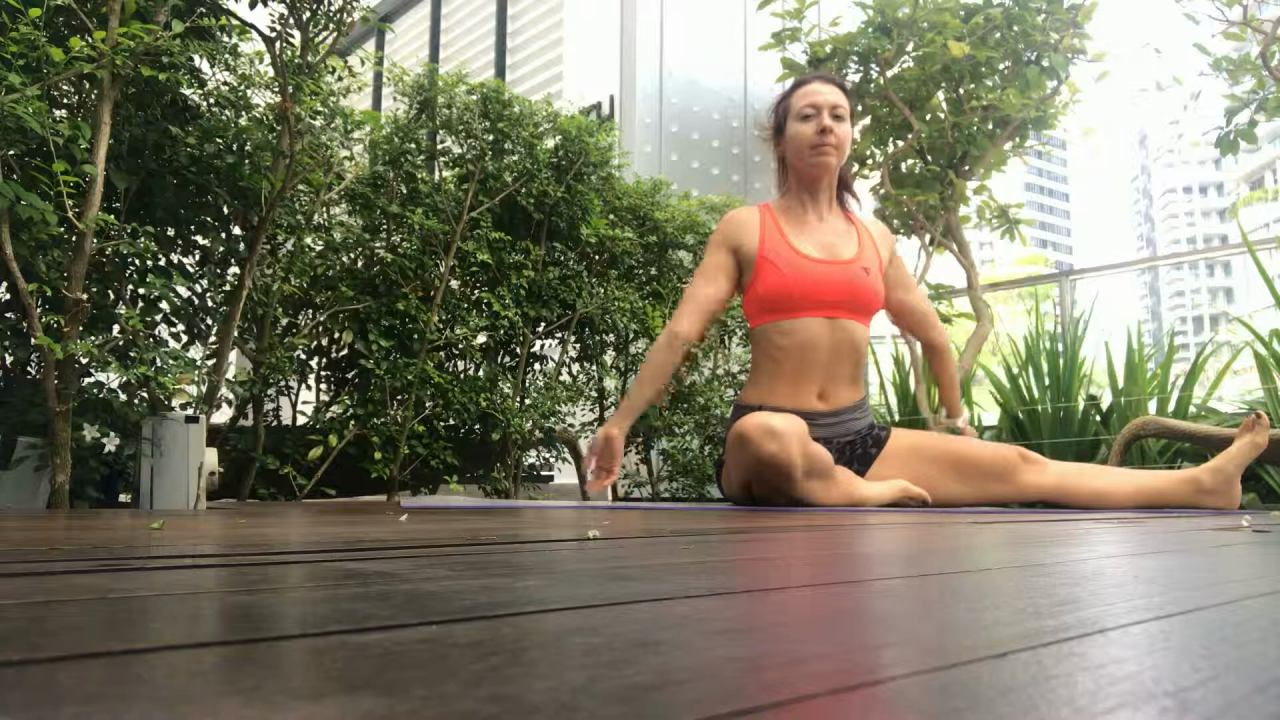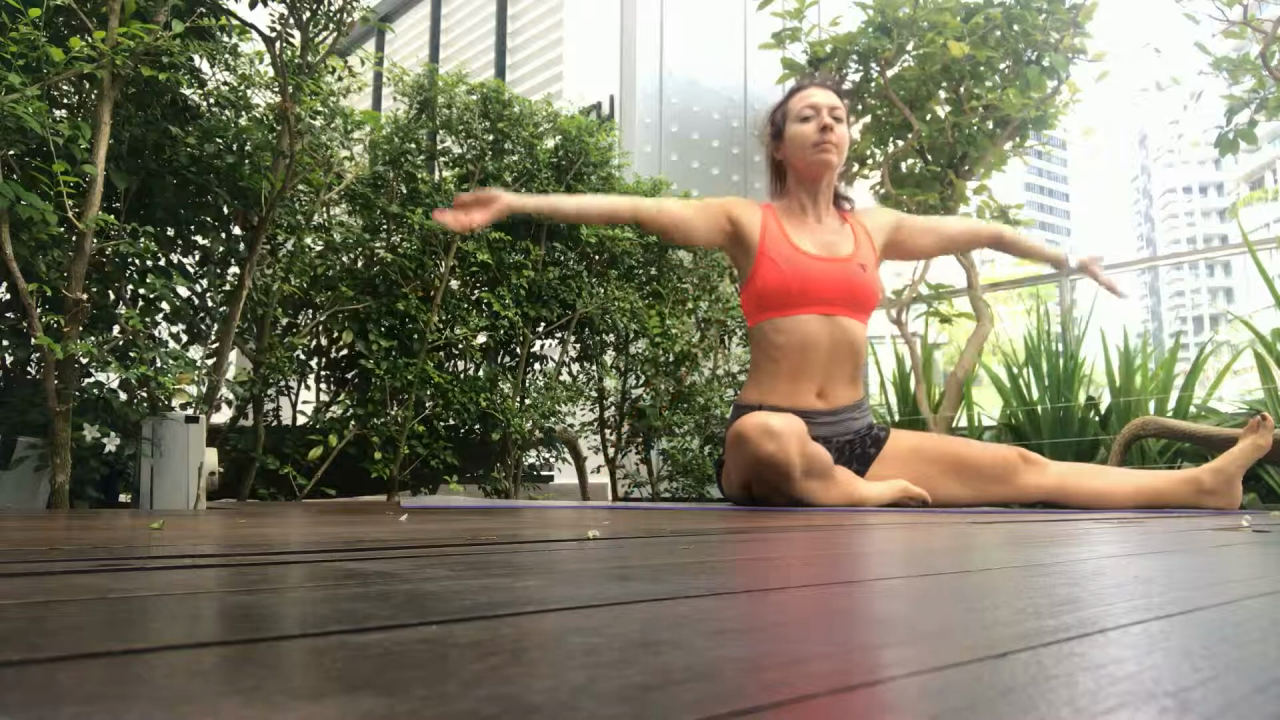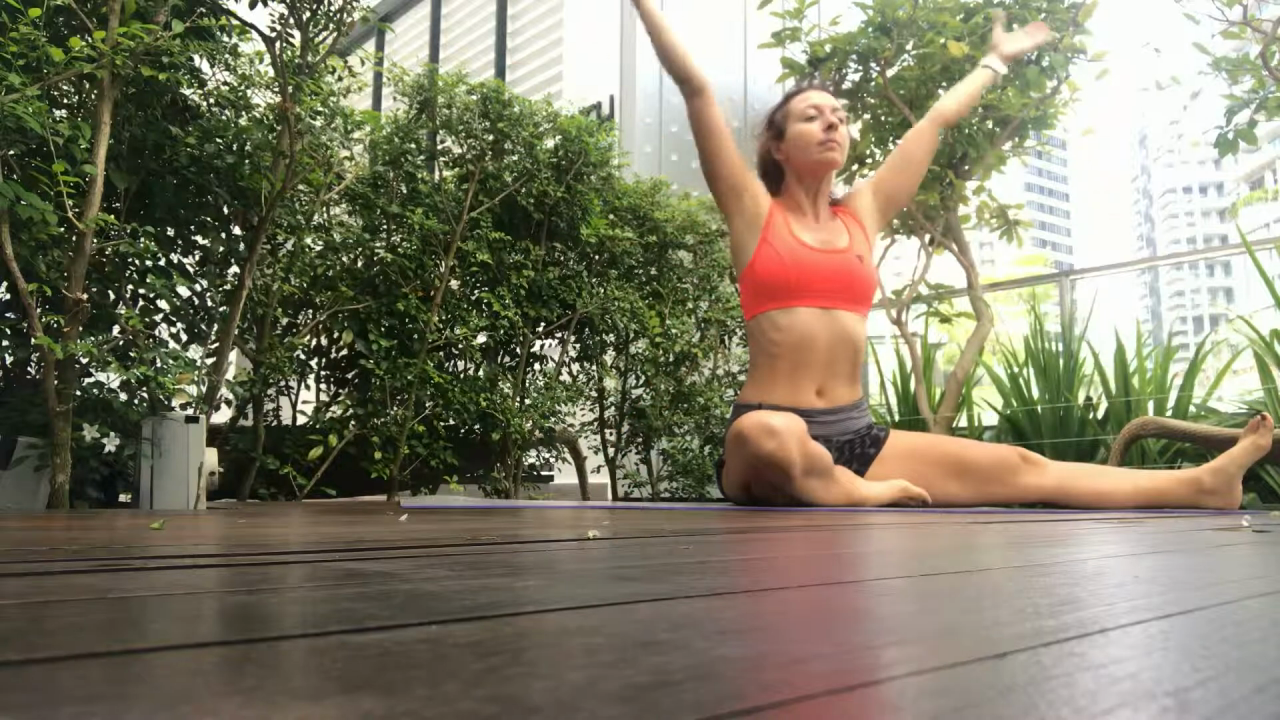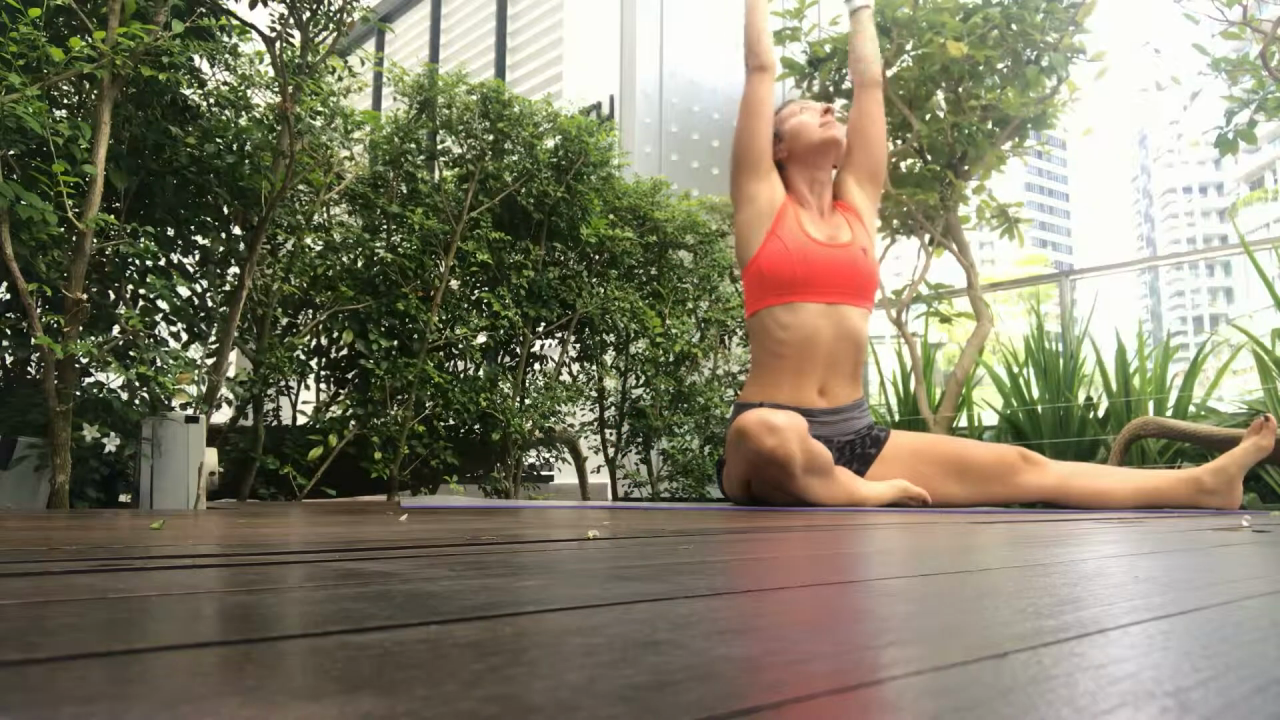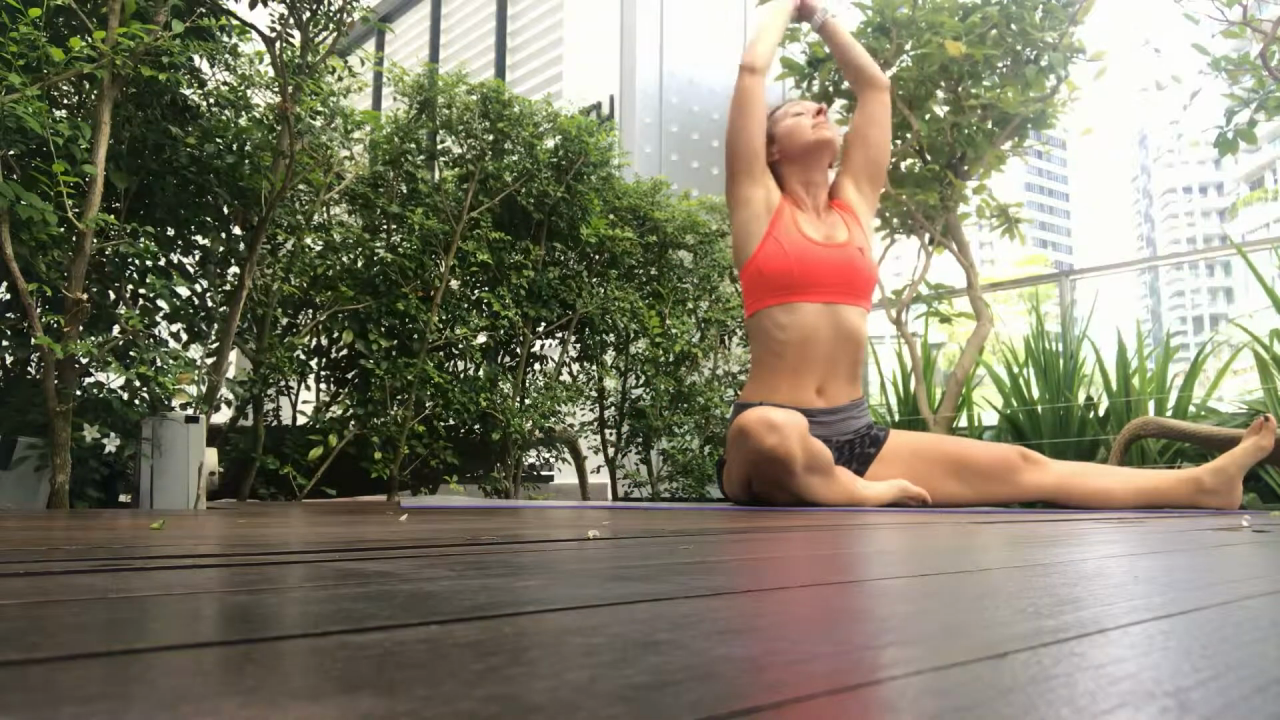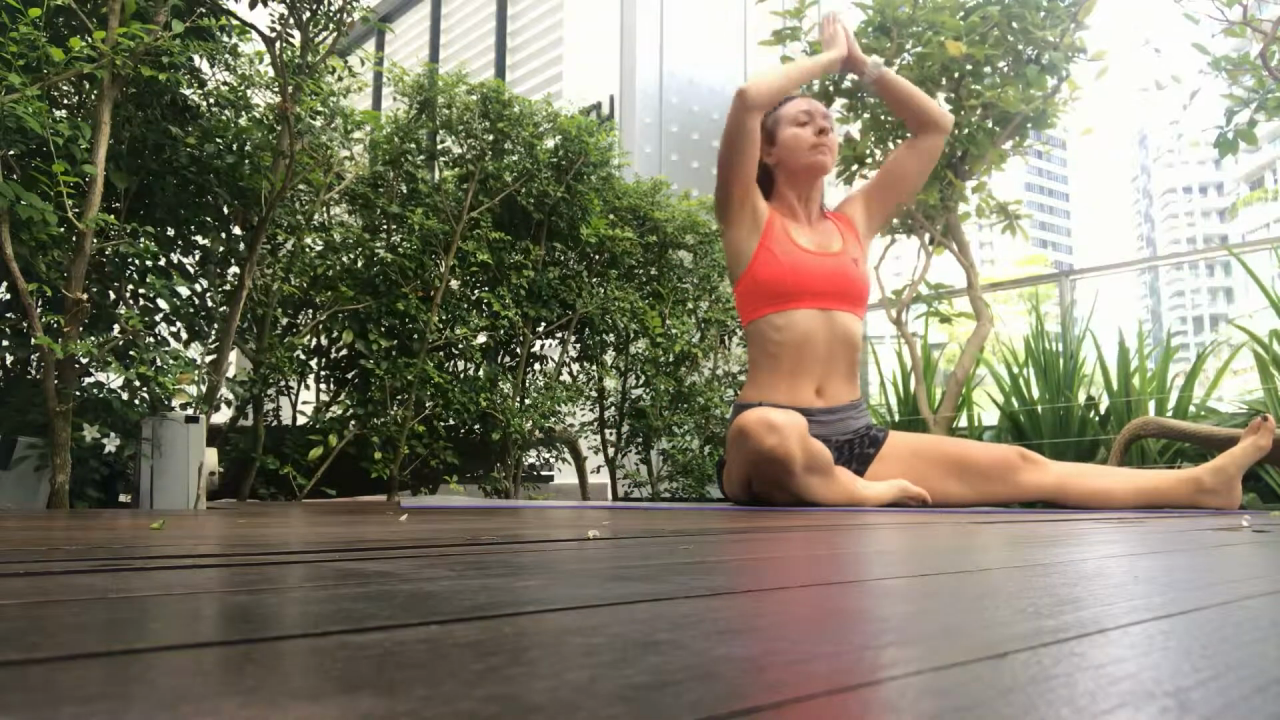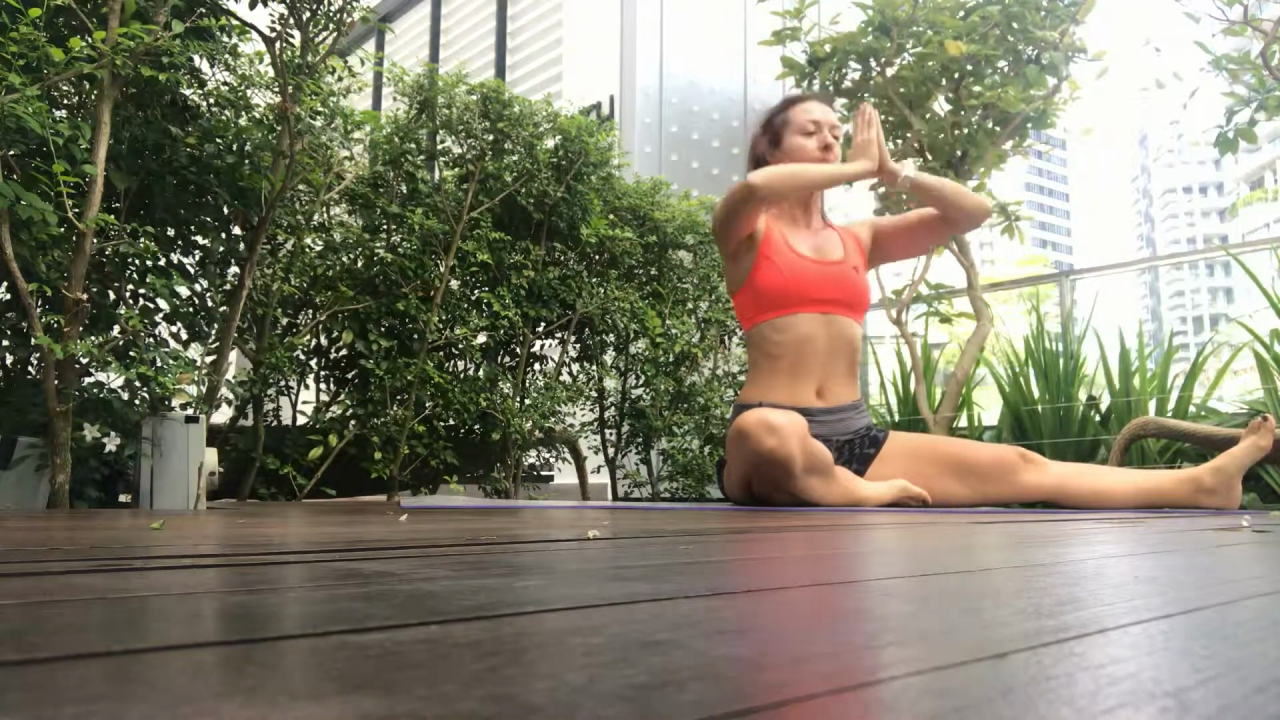
dt=0.4s
person 1, frame 1
left shoulder: (873, 237)
right shoulder: (744, 228)
left elbow: (929, 331)
right elbow: (682, 329)
left wrist: (955, 413)
right wrist: (619, 423)
left hip: (860, 433)
right hip: (771, 437)
left knee: (1019, 466)
right knee: (766, 436)
left ankle: (1197, 485)
right ankle: (868, 497)
person 1, frame 2
left shoulder: (873, 228)
right shoulder: (745, 221)
left elbow: (974, 232)
right elbow: (636, 211)
left wrist: (1064, 258)
right wrist: (518, 203)
left hip: (858, 434)
right hip: (768, 445)
left knee: (1019, 466)
right knee: (770, 435)
left ankle: (1194, 485)
right ankle: (868, 499)
person 1, frame 3
left shoulder: (861, 215)
right shoulder: (754, 212)
left elbow: (934, 122)
right elbow: (697, 92)
left wrist: (994, 61)
left hip: (857, 436)
right hip: (763, 443)
left knee: (1021, 469)
right knee: (767, 437)
right ankle: (862, 495)
person 1, frame 4
left shoulder: (858, 207)
right shoulder: (763, 204)
left elbow: (869, 83)
right elbow: (761, 70)
left hip: (855, 436)
right hip: (768, 446)
left knee: (1023, 468)
right knee: (768, 432)
right ankle: (858, 495)
person 1, frame 5
left shoulder: (853, 207)
right shoulder: (759, 205)
left elbow: (873, 85)
right elbow: (751, 69)
left hip: (853, 436)
right hip: (771, 441)
left knee: (1023, 467)
right knee: (768, 430)
right ankle: (861, 496)
person 1, frame 6
left shoulder: (853, 223)
right shoulder: (750, 220)
left elbow: (935, 126)
right elbow: (748, 99)
left wrist: (860, 63)
right wrist: (829, 58)
left hip: (854, 436)
right hip: (772, 442)
left knee: (1021, 467)
right knee: (768, 431)
right ankle: (861, 495)
person 1, frame 7
left shoulder: (858, 240)
right shoulder: (747, 235)
left elbow: (973, 211)
right elbow: (754, 182)
left wrist: (892, 170)
right wrist: (856, 164)
left hip: (855, 436)
right hip: (771, 439)
left knee: (1019, 466)
right knee: (768, 432)
left ankle: (1197, 485)
right ankle: (862, 496)
